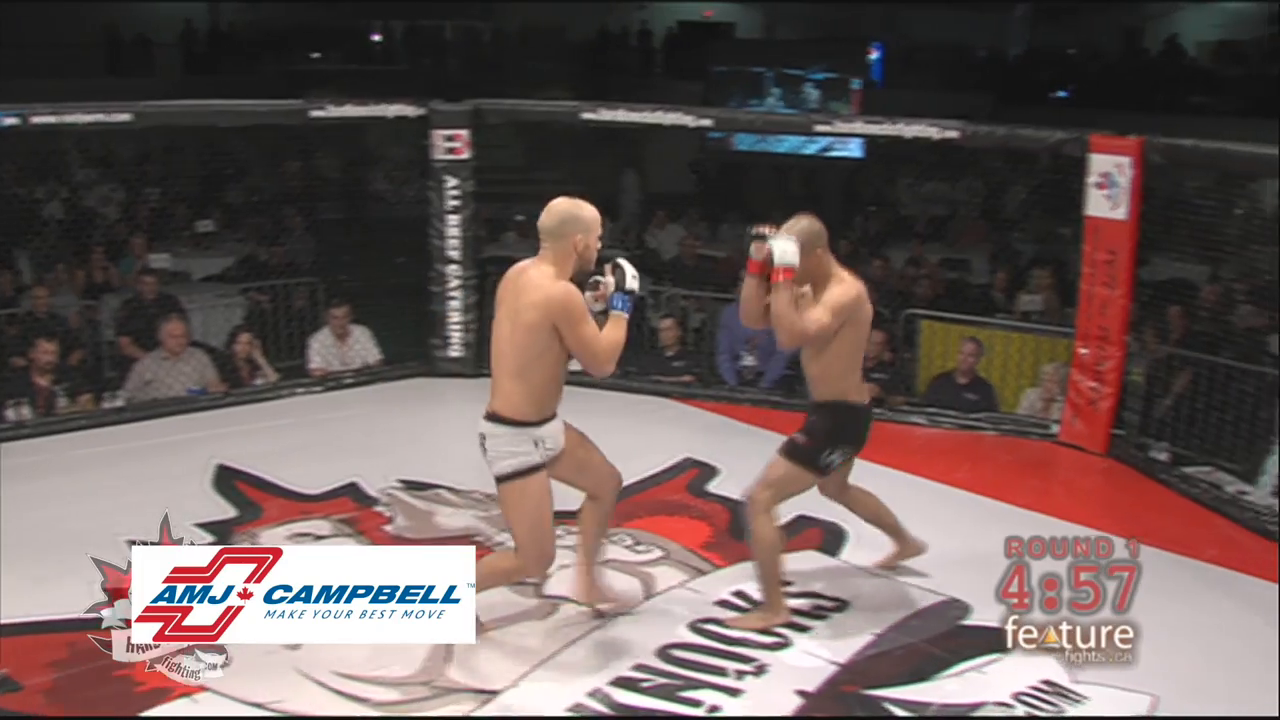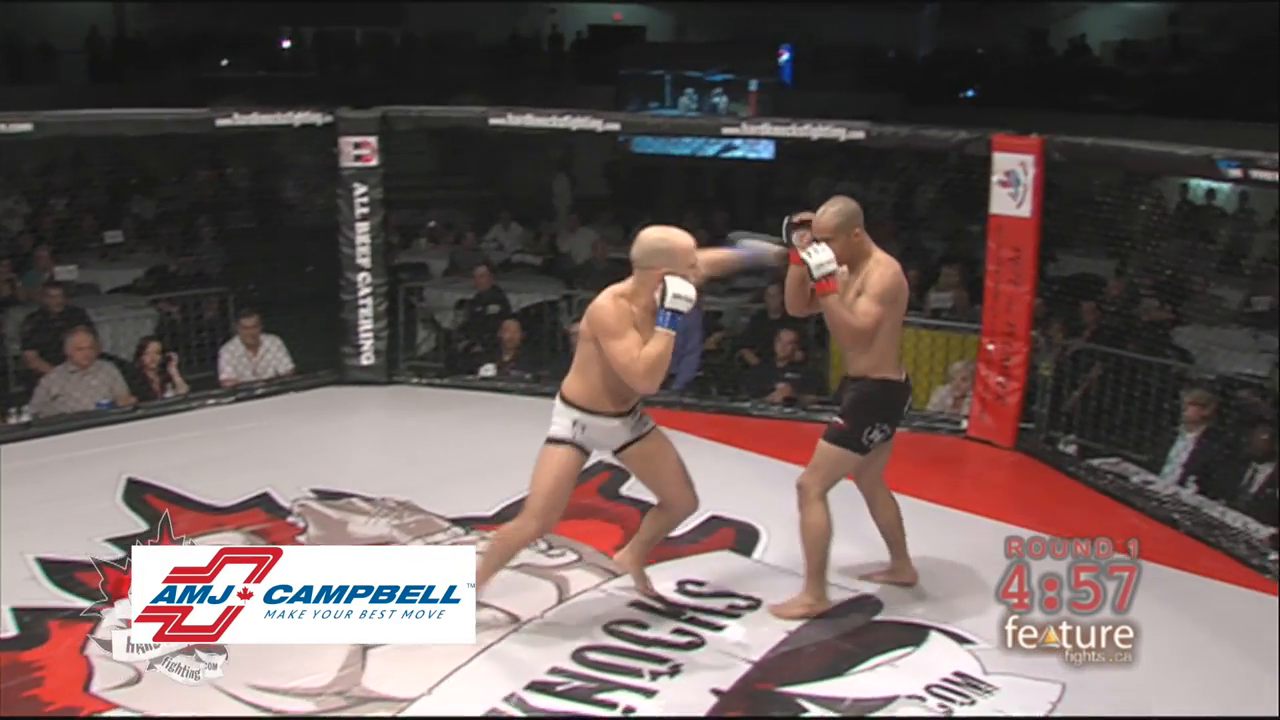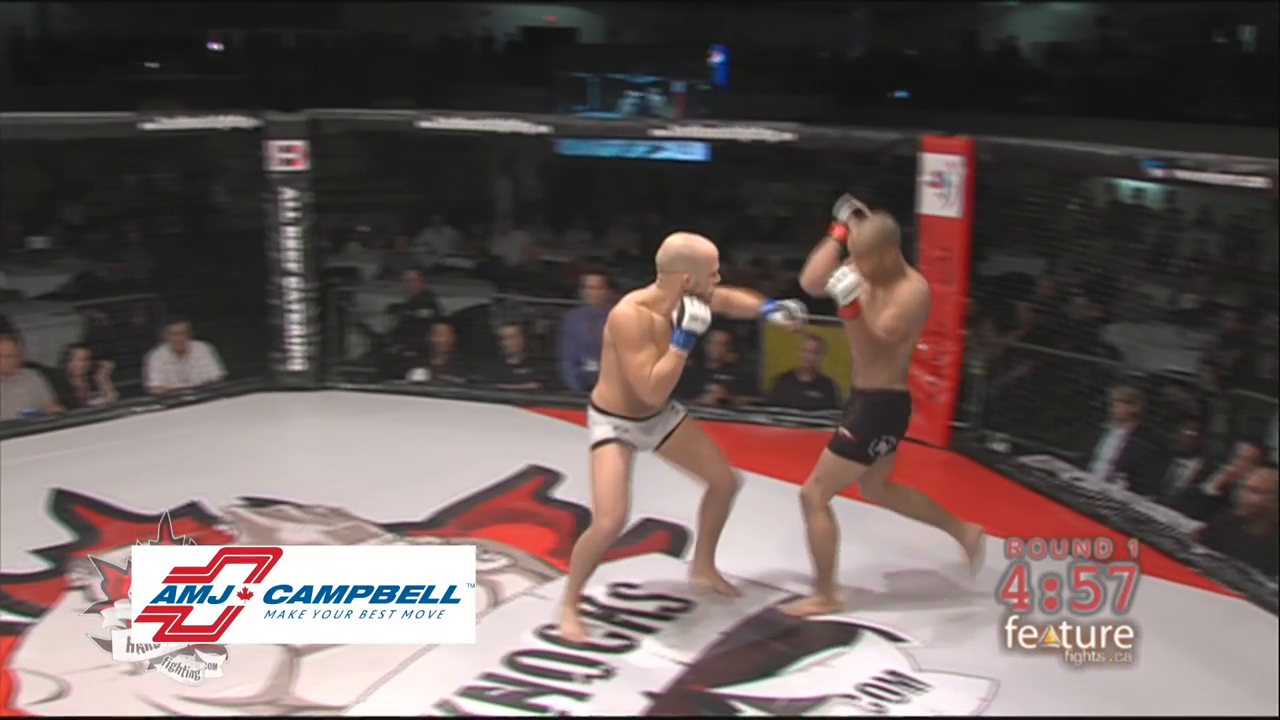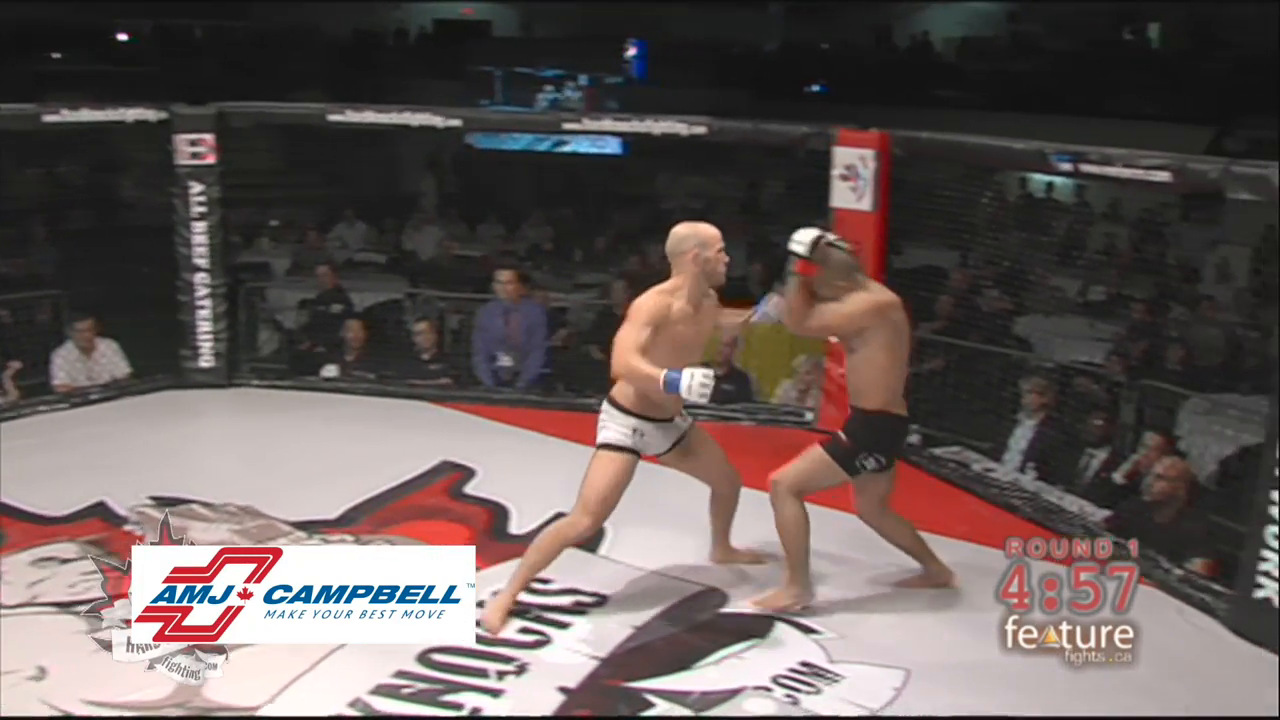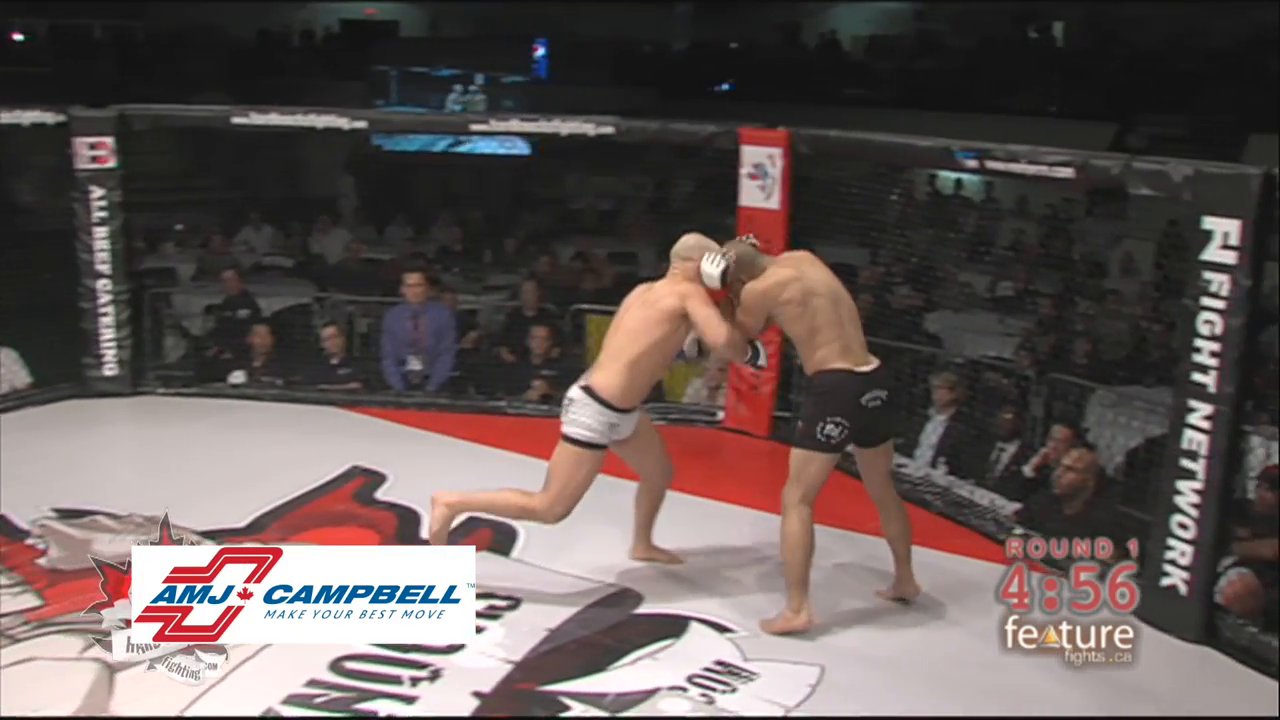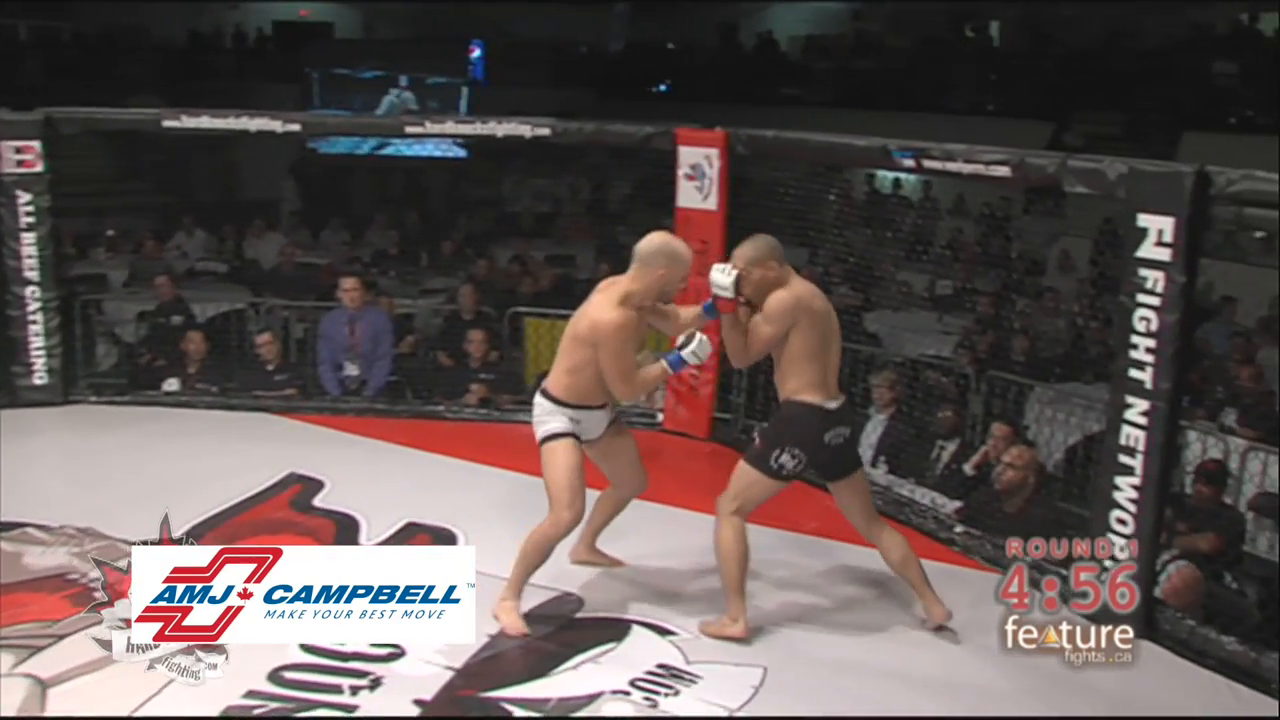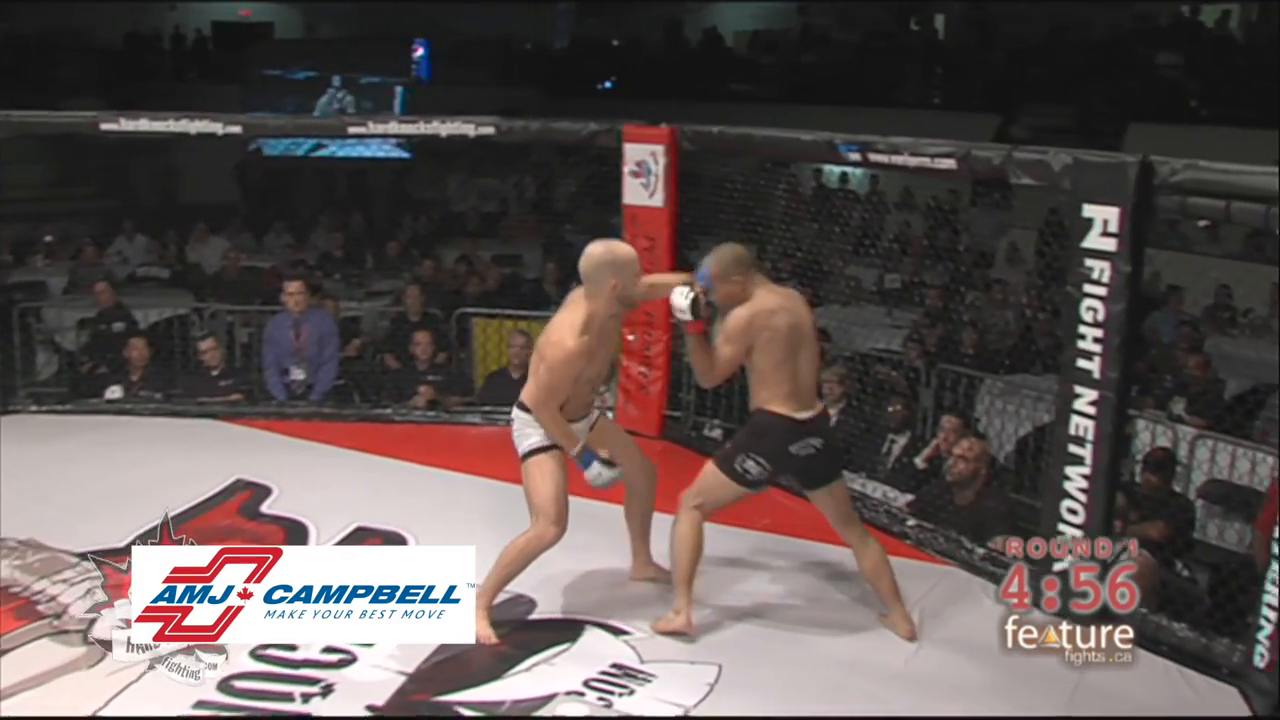
dt=0.7s
person 1, frame 1
left shoulder: (845, 294)
right shoulder: (809, 290)
left elbow: (789, 338)
right elbow: (752, 318)
left wrist: (783, 275)
right wrist: (758, 265)
left hip: (839, 417)
right hip: (835, 408)
left knee: (759, 500)
right knee: (835, 488)
left ankle: (772, 606)
right ankle: (905, 543)
person 1, frame 2
left shoulder: (883, 274)
right shoulder: (846, 268)
left elbow: (850, 338)
right elbow: (796, 308)
left wrist: (824, 283)
right wrist: (798, 256)
left hip: (876, 394)
right hip: (880, 390)
left knee: (811, 487)
right knee: (870, 483)
left ankle: (814, 594)
right ankle: (901, 567)
person 1, frame 3
left shoulder: (912, 291)
right shoulder: (864, 273)
left elbow: (874, 350)
right elbow: (810, 283)
left wrist: (850, 307)
right wrist: (839, 232)
left hip: (880, 405)
right hip: (871, 400)
left knee: (814, 495)
right knee: (877, 488)
left ankle: (824, 596)
right ankle: (964, 533)
person 1, frame 4
left shoulder: (875, 303)
right shoulder: (859, 292)
left elbow: (799, 325)
right elbow: (804, 315)
left wrist: (800, 265)
right wrist: (819, 262)
left hip: (874, 426)
right hip: (880, 422)
left knee: (783, 484)
right knee: (873, 510)
left ankle: (796, 586)
right ankle: (935, 570)
person 1, frame 5
left shoulder: (758, 290)
right shoulder: (801, 260)
left elbow: (738, 338)
left wrist: (717, 290)
right wrist: (743, 256)
left hip: (834, 387)
right hip: (873, 381)
left knee: (796, 500)
right knee: (882, 490)
left ankle: (797, 609)
right ankle: (904, 581)
person 1, frame 6
left shoulder: (786, 300)
right shoulder: (810, 295)
left elbow: (740, 358)
right elbow: (758, 339)
left wrist: (728, 303)
right wrist: (739, 304)
left hip: (800, 422)
right hip: (836, 420)
left knee: (729, 510)
right knee: (870, 524)
left ankle: (734, 618)
right ankle: (934, 606)
person 1, frame 7
left shoulder: (746, 316)
right shoulder: (795, 300)
left elbow: (709, 377)
left wrist: (692, 324)
right wrist: (724, 311)
left hip: (771, 431)
right hip: (814, 429)
left knee: (691, 506)
right knee: (852, 530)
left ankle: (680, 613)
right ankle: (900, 617)
person 2, frame 1
left shoulder: (519, 273)
right shoulder: (559, 295)
right elbow: (602, 363)
left wrist: (586, 305)
right wrist: (621, 302)
left hip: (541, 426)
right hip: (515, 437)
left knee: (607, 484)
right knee: (534, 561)
left ankle: (586, 581)
person 2, frame 2
left shoulder: (660, 285)
right shoulder: (608, 309)
left elbow: (700, 261)
right elbow: (645, 380)
left wrist: (749, 254)
right wrist: (670, 317)
left hip: (624, 417)
right hip: (578, 419)
left knee: (683, 503)
right knee: (535, 520)
left ankle: (633, 557)
right ankle: (471, 588)
person 2, frame 3
left shoulder: (685, 299)
right shoulder: (629, 316)
left elbow: (725, 299)
right elbow: (652, 391)
left wrist: (769, 309)
right wrist: (685, 338)
left hip: (660, 417)
right hip: (613, 422)
left knee: (726, 481)
right knee: (610, 521)
left ankle: (703, 568)
right ankle: (569, 604)
person 2, frame 4
left shoulder: (705, 300)
right shoulder: (657, 304)
right elbow: (622, 364)
right wrist: (672, 381)
left hip: (671, 423)
right hip: (628, 423)
left knee: (728, 480)
right knee: (584, 521)
left ankle: (722, 549)
right ankle: (505, 596)
person 2, frame 5
left shoulder: (646, 291)
right shoulder: (689, 291)
right elbow: (721, 339)
left wrist: (683, 346)
right wrist: (752, 353)
left hip: (619, 409)
right hip: (595, 410)
left knee: (661, 473)
right knee: (549, 509)
left ankle: (643, 545)
right ankle: (452, 503)
person 2, frame 6
left shoulder: (629, 288)
right shoulder: (612, 318)
left elbow: (677, 320)
right elbow: (628, 389)
left wrist: (716, 304)
right wrist: (677, 361)
left hip: (598, 411)
right hip: (558, 414)
left knee: (631, 483)
right knee: (566, 514)
left ankle: (586, 547)
right ankle: (510, 598)
person 2, frame 7
left shoulder: (604, 299)
right shoulder: (570, 344)
left elbow: (651, 286)
right elbow: (544, 409)
right wrist: (582, 455)
left hip: (582, 417)
right hip: (539, 425)
left knee: (643, 475)
right knee: (549, 528)
left ankle: (642, 564)
right ankle: (478, 607)
